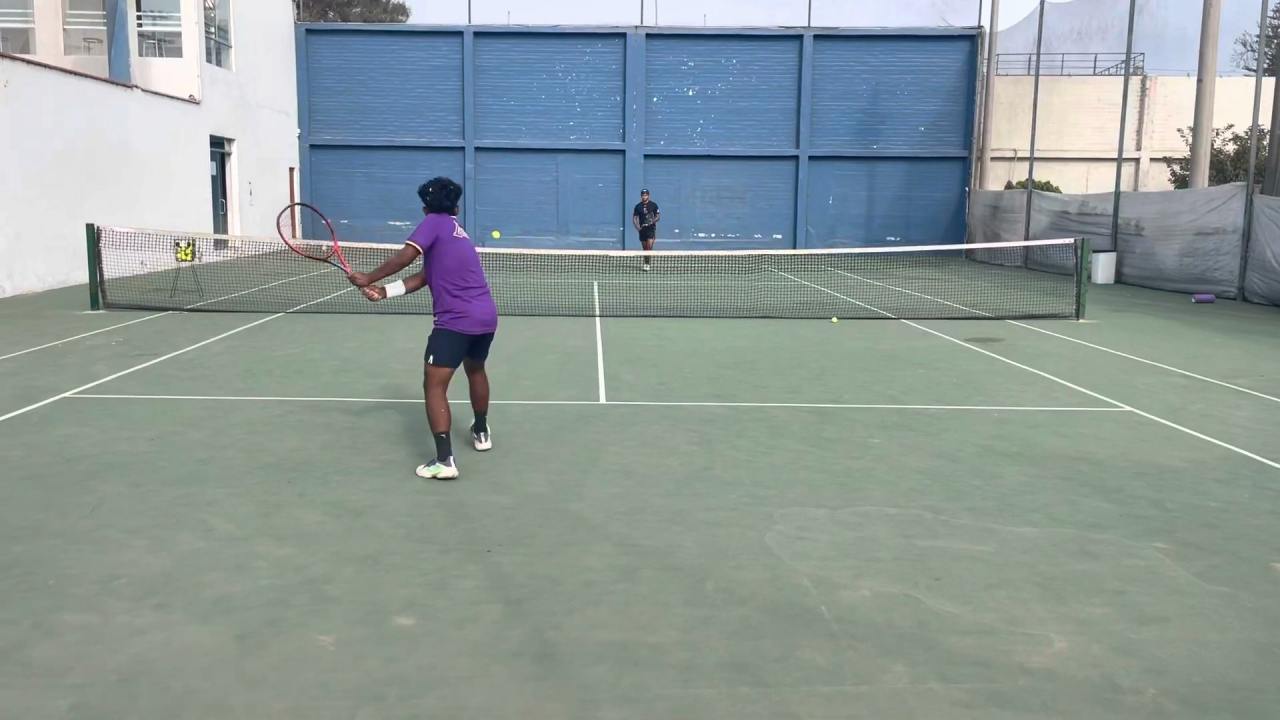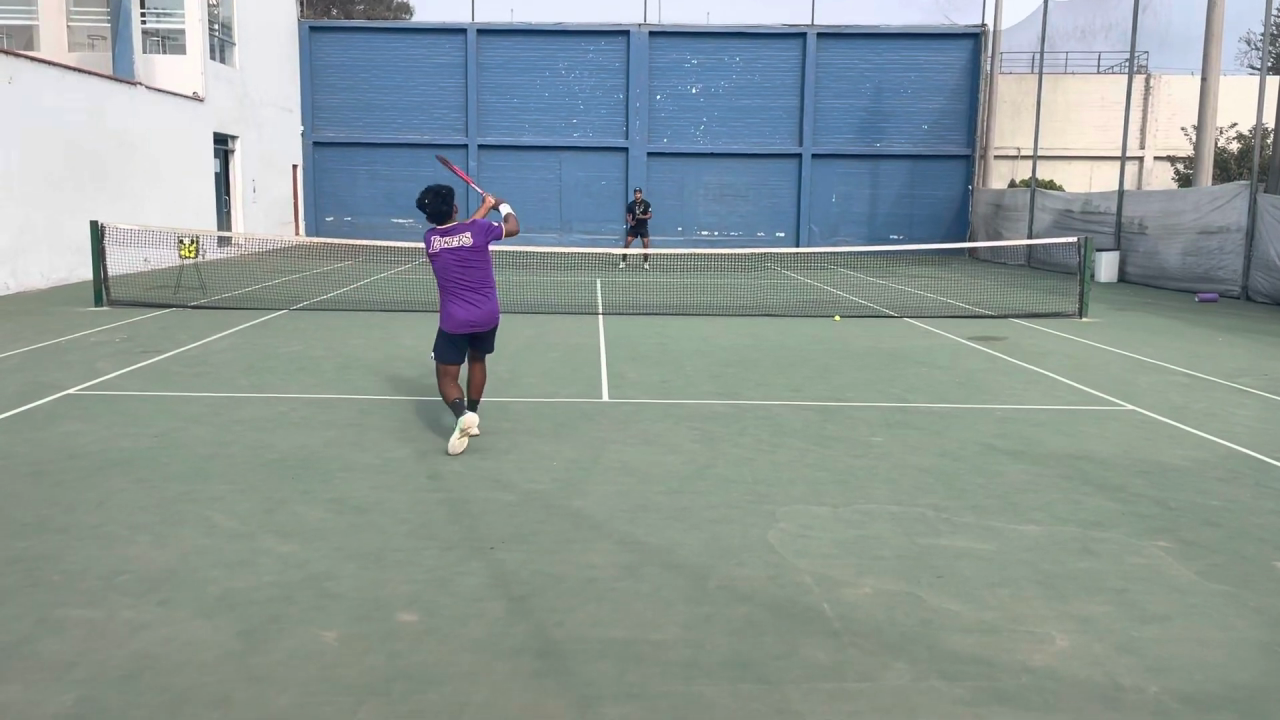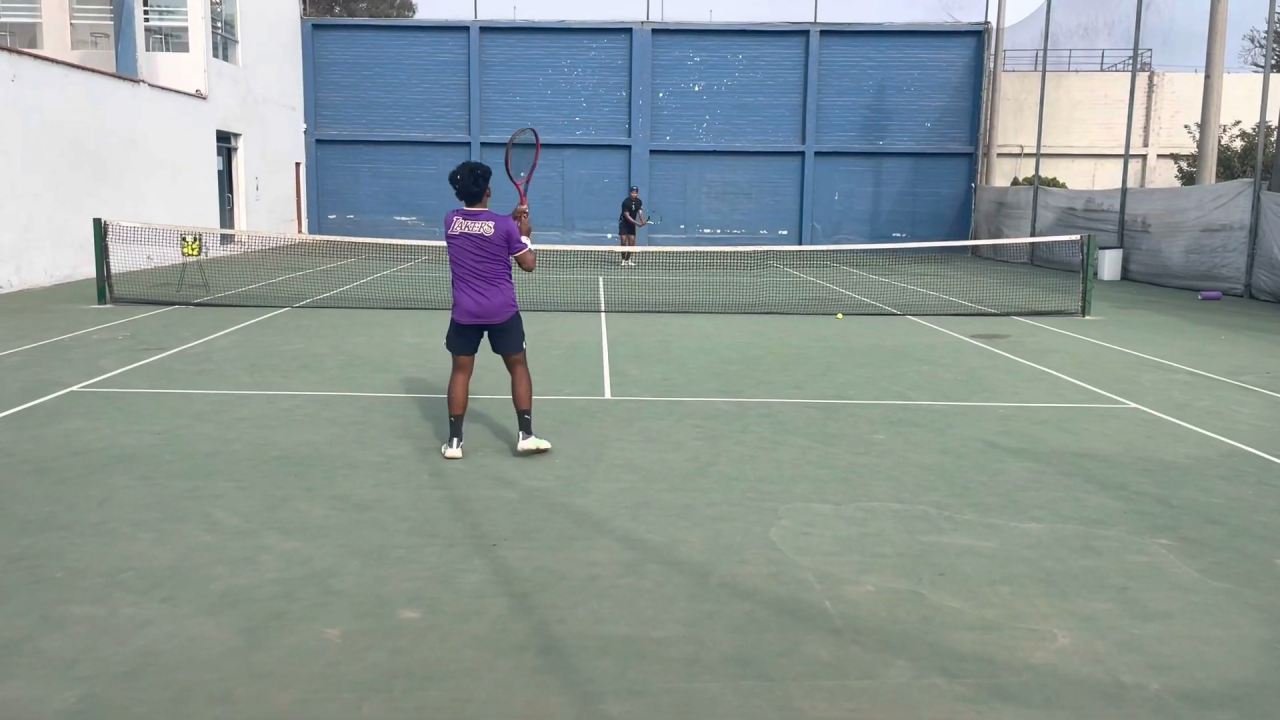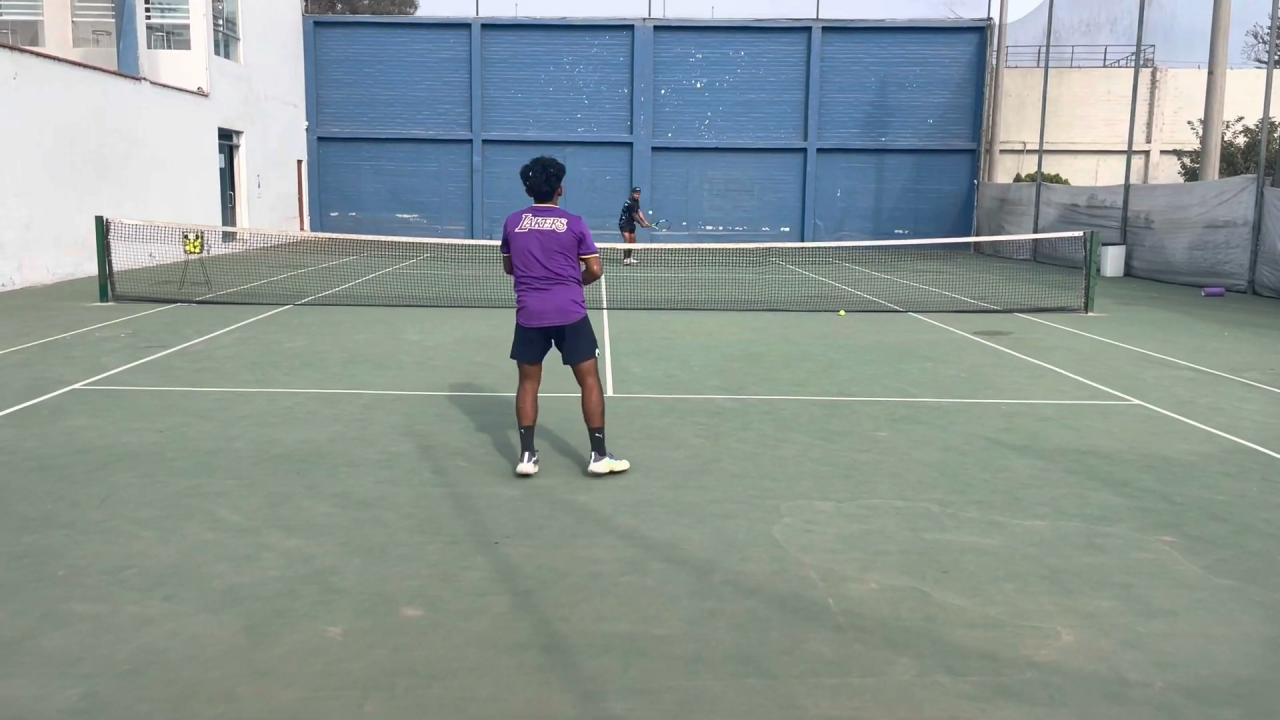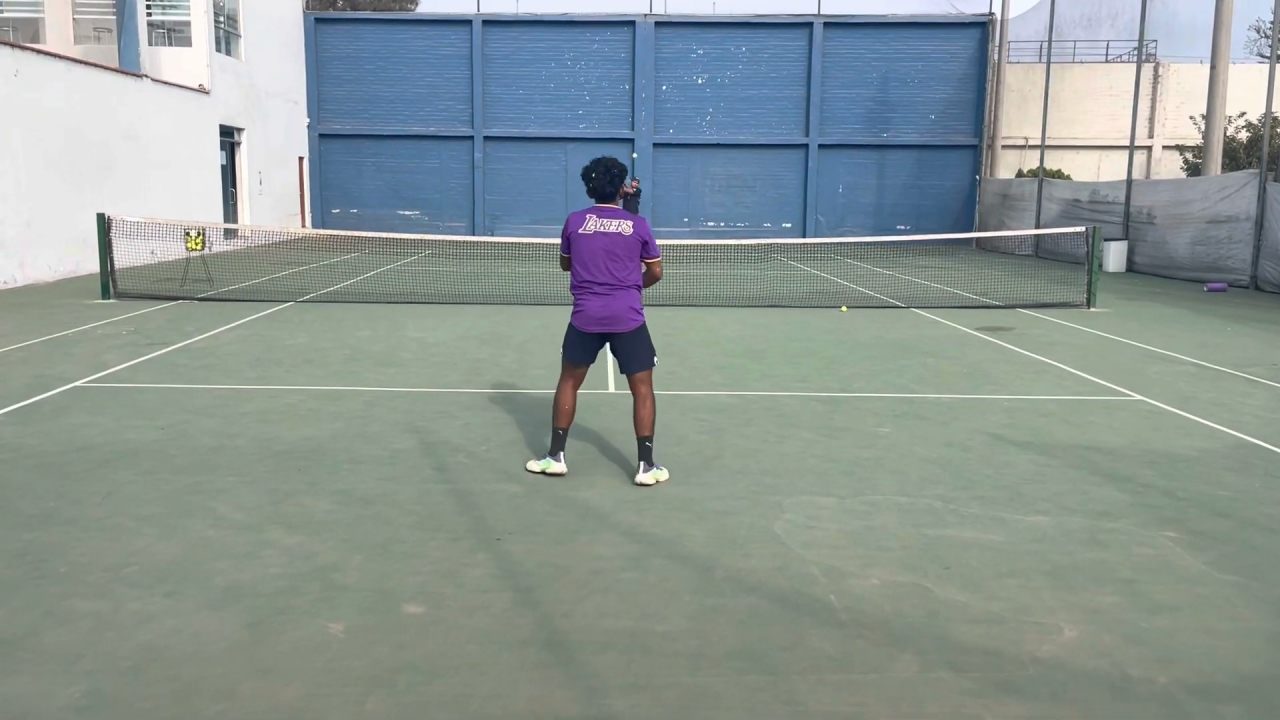
dt=0.7s
person 1, frame 1
left shoulder: (434, 223)
right shoulder: (458, 234)
left elbow: (405, 257)
right elbow: (424, 278)
left wrist: (368, 280)
right wrist: (385, 291)
left hip: (455, 321)
right hip: (486, 317)
left knee: (435, 387)
right knee: (476, 370)
left ankle: (444, 460)
right ankle: (481, 433)
person 1, frame 2
left shoulder: (429, 239)
right shoulder: (479, 229)
right elbow: (513, 228)
left wrist: (485, 206)
right wrist: (502, 205)
left hip: (453, 320)
right hip: (487, 315)
left knee: (446, 378)
right knee: (477, 360)
left ankle: (462, 414)
right ankle: (471, 415)
person 1, frame 3
left shoulder: (450, 221)
right shoulder: (504, 225)
right elbow: (529, 265)
right wrist: (524, 233)
left hip: (464, 312)
right hip: (503, 310)
left knee: (461, 373)
right knee: (519, 368)
left ankle: (454, 441)
right ankle: (526, 434)
person 1, frame 4
left shoulder: (512, 222)
right shoulder: (574, 223)
left elbow: (509, 267)
right elbow: (595, 271)
left hip: (529, 314)
right hip: (570, 312)
left knee: (528, 382)
right knee: (590, 381)
left ankle: (527, 455)
right ankle: (599, 455)
person 1, frame 5
left shoulder: (574, 221)
right shoulder: (638, 224)
left elbow: (565, 264)
right elbow: (655, 274)
left hip: (585, 317)
right hip: (628, 317)
left knee: (569, 383)
right knee: (642, 389)
left ankle: (556, 456)
right ankle: (646, 465)
